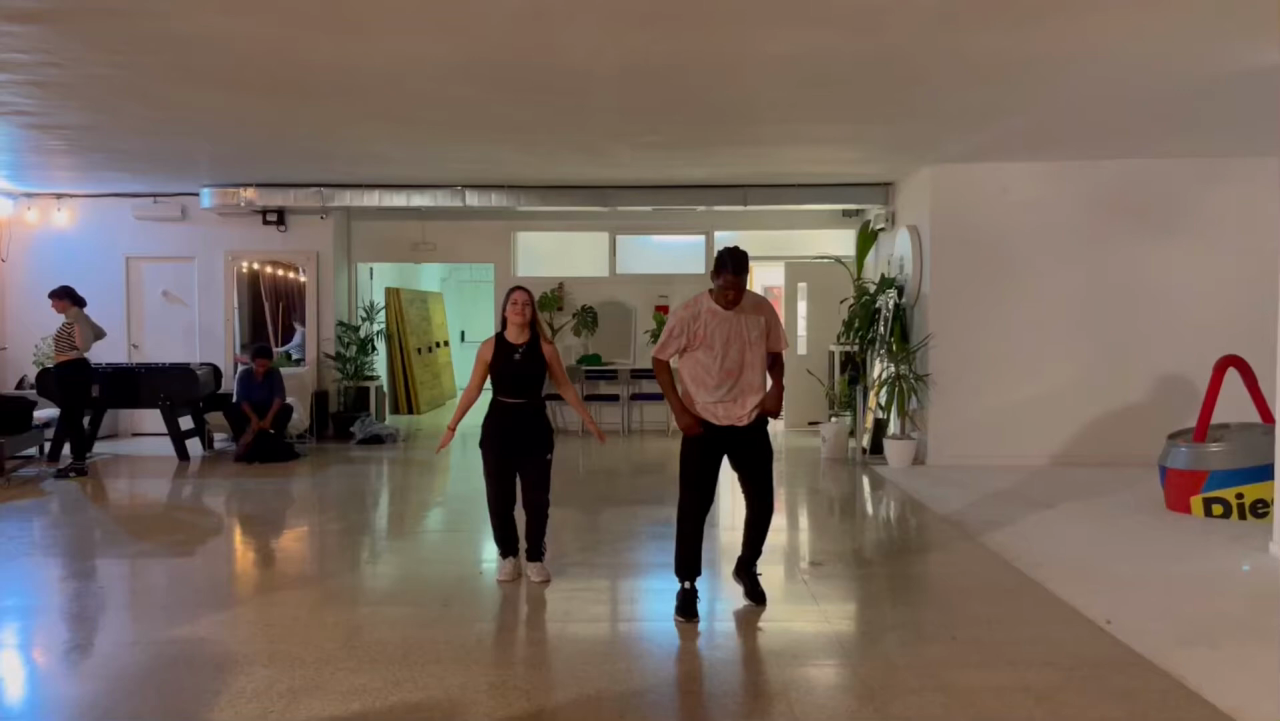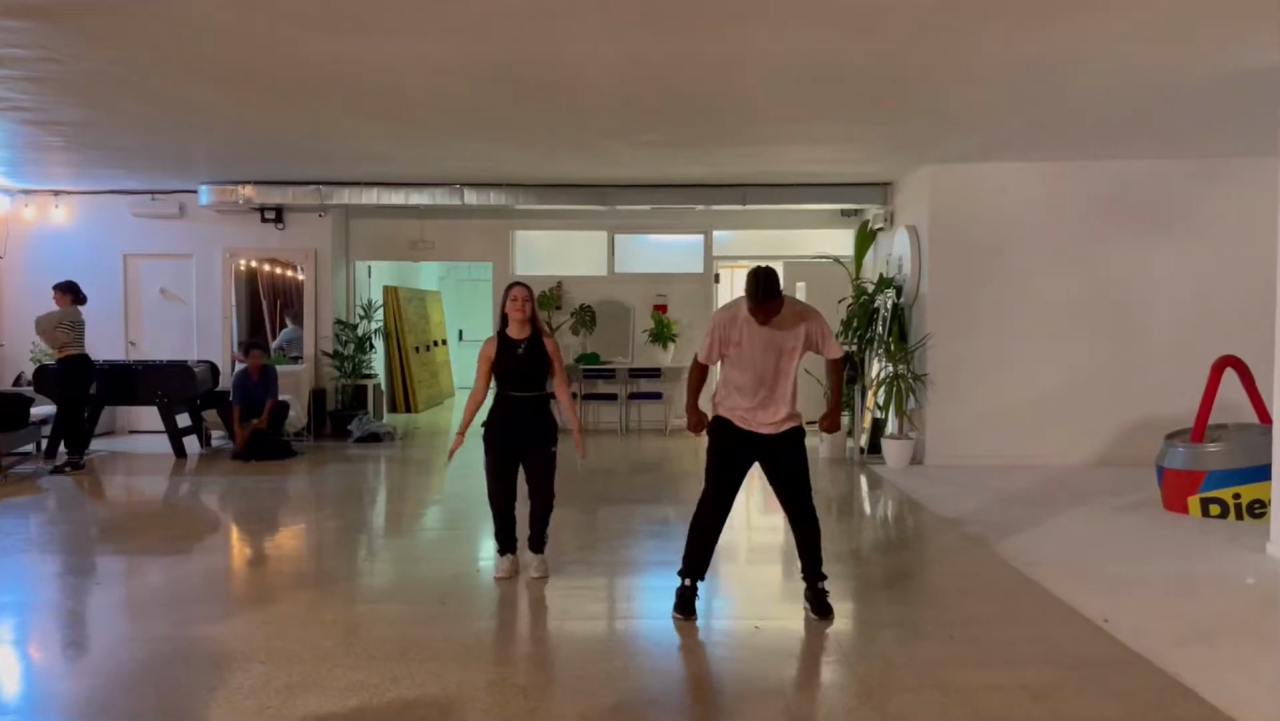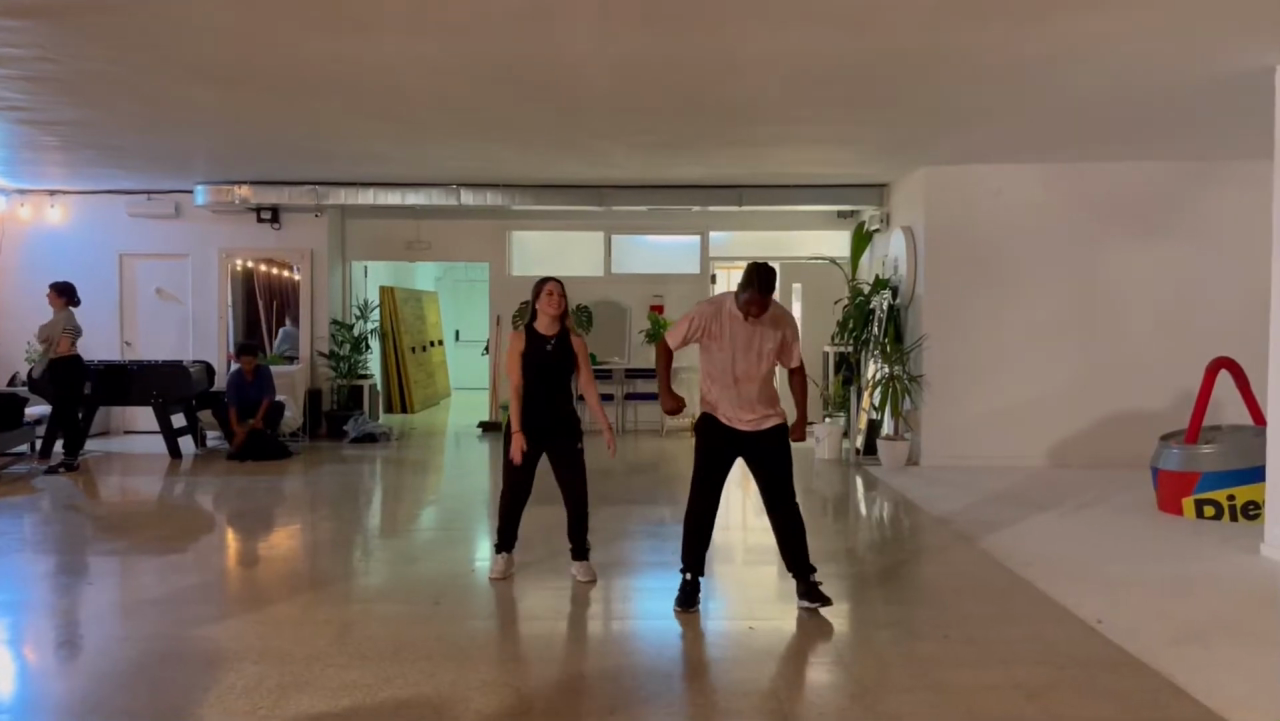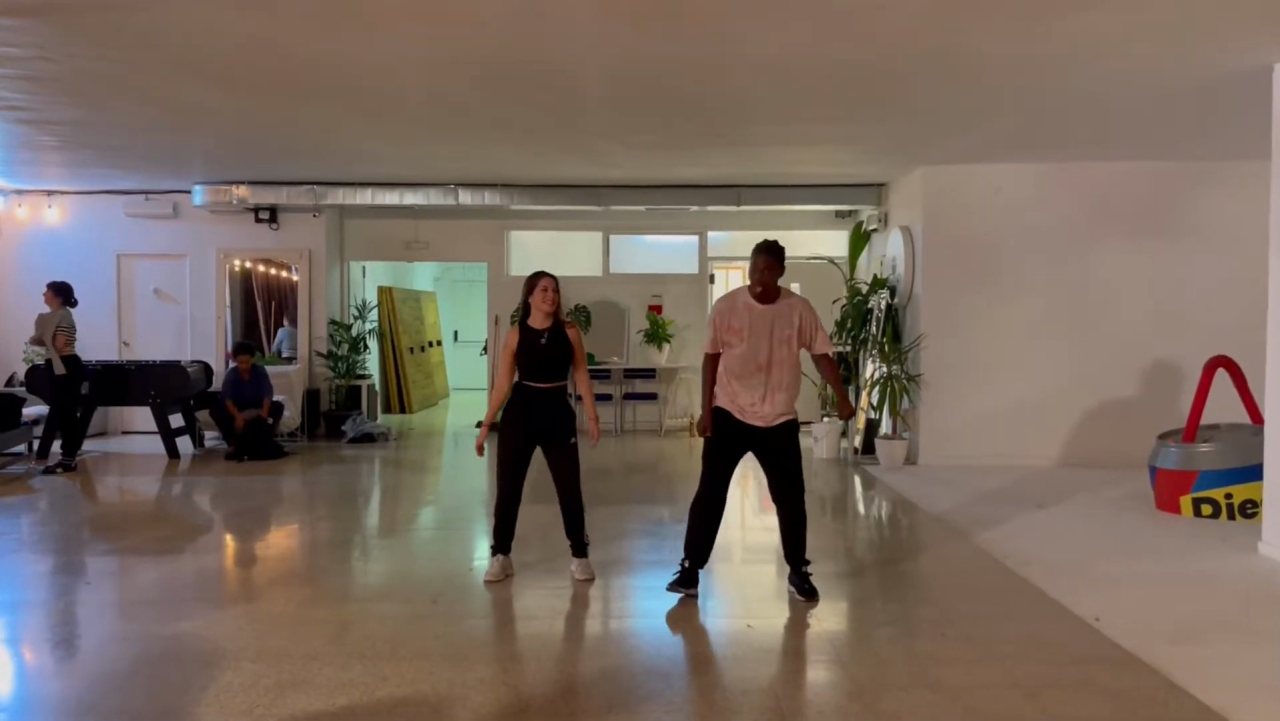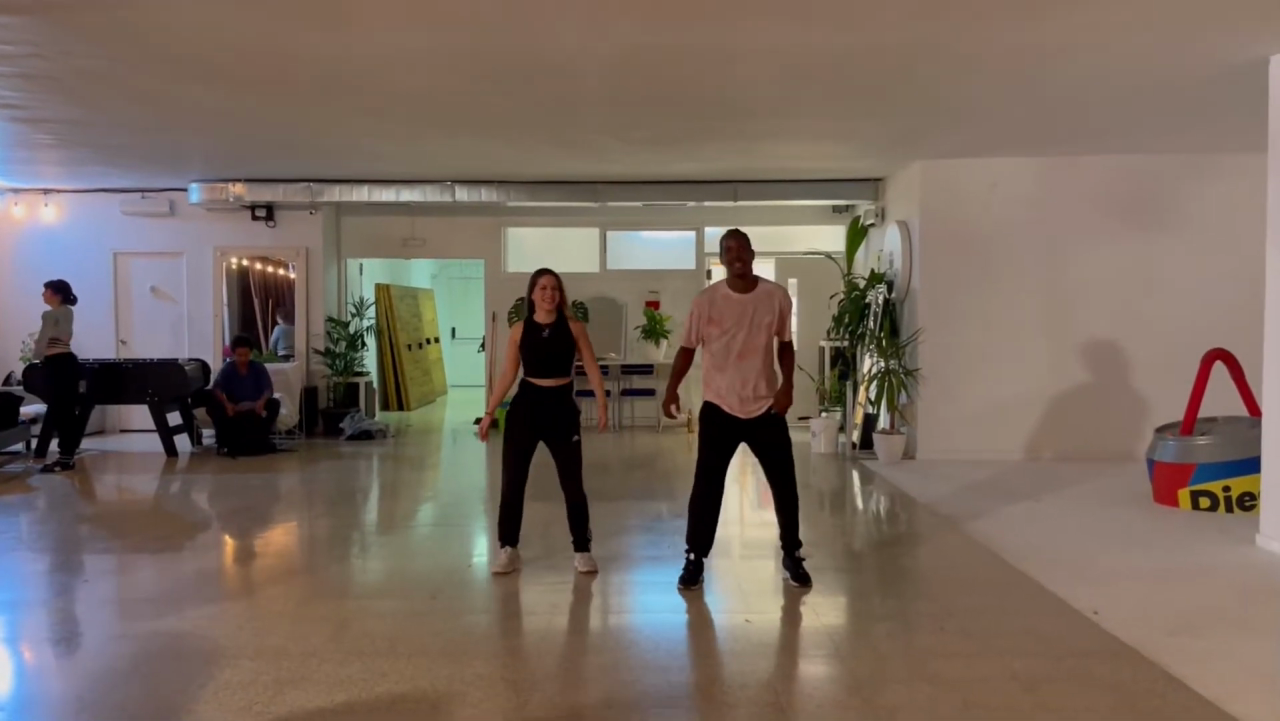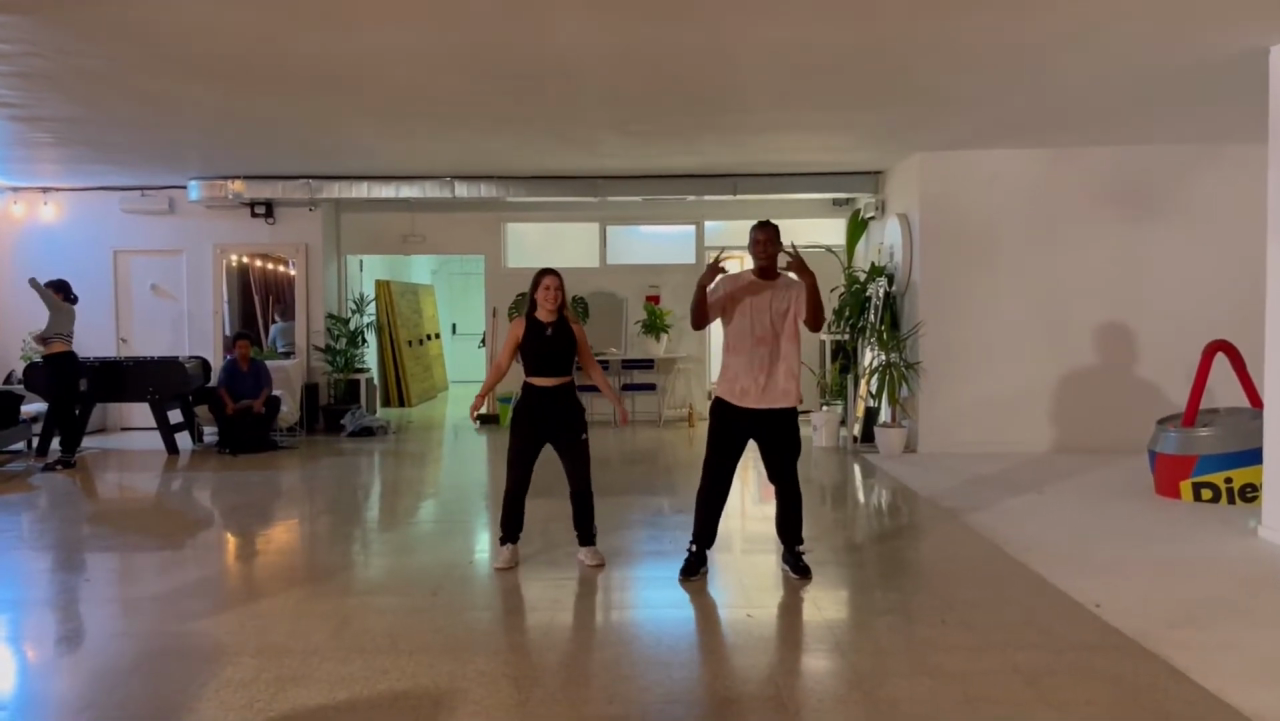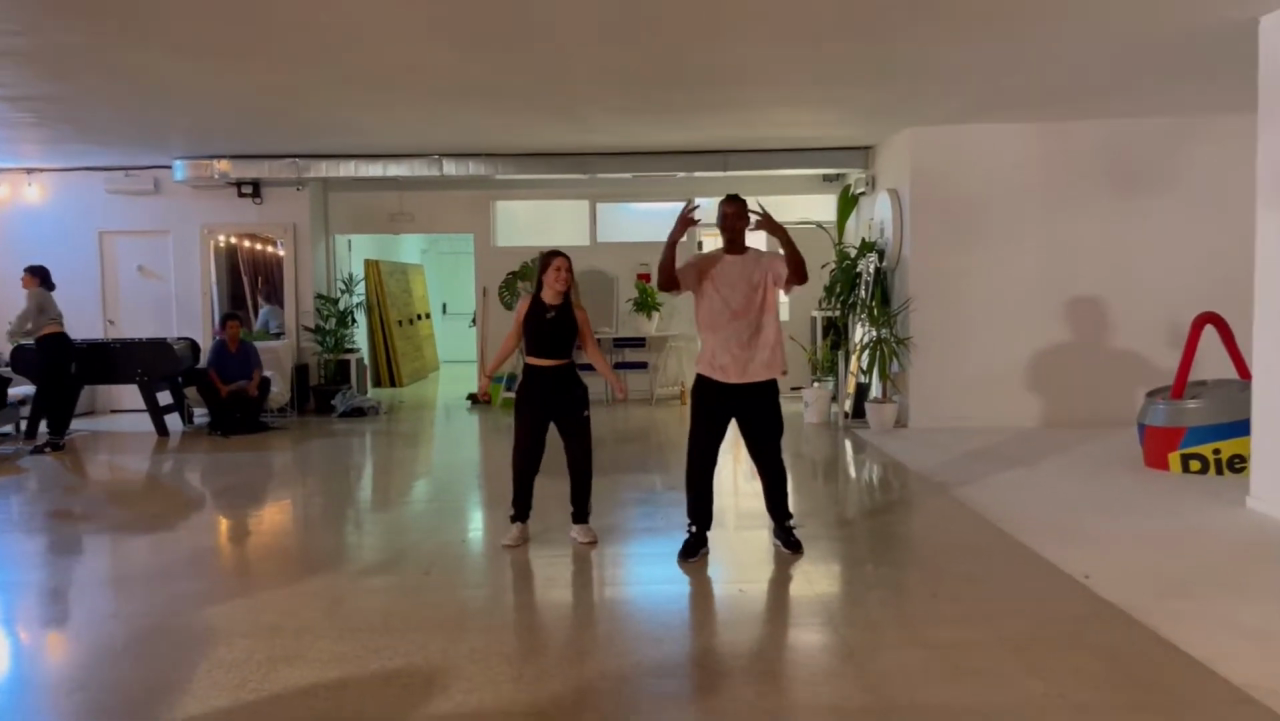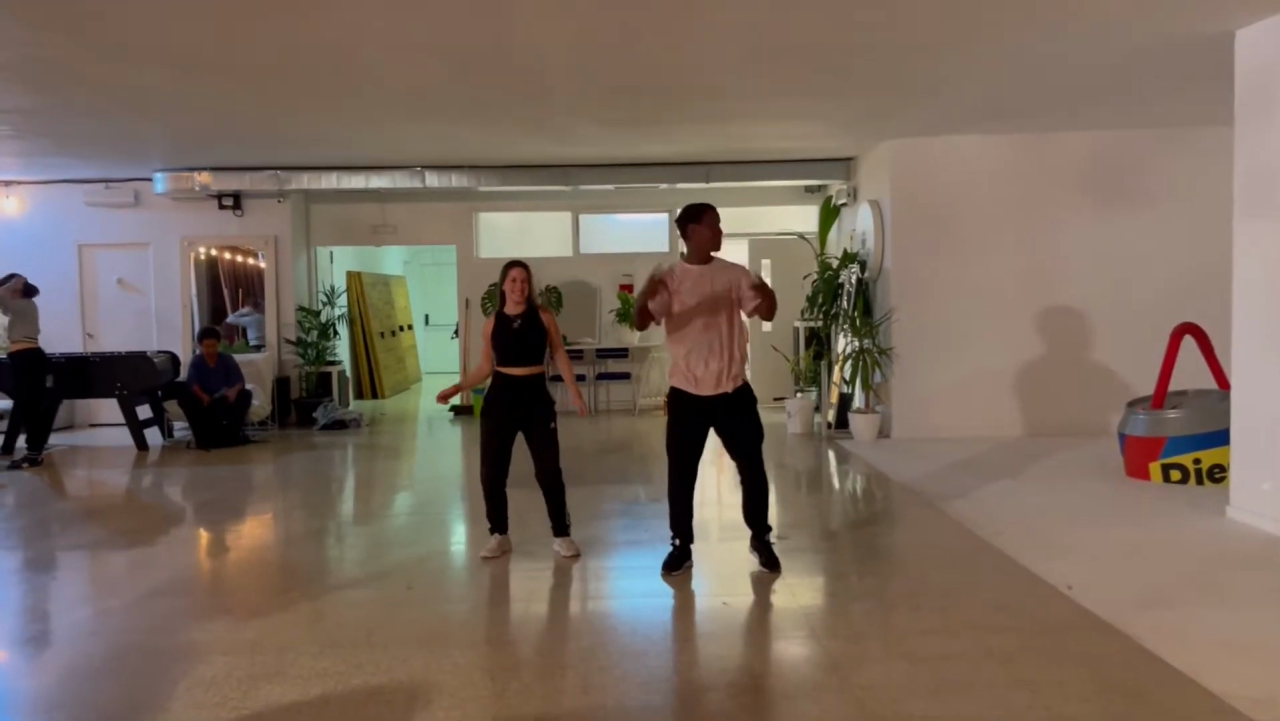
dt=0.5s
person 1, frame 1
left shoulder: (762, 310)
right shoulder: (690, 313)
left elbow: (775, 354)
right elbow: (659, 360)
left wrist: (777, 389)
right wrist: (679, 409)
left hip: (751, 420)
right hip: (703, 422)
left knee: (762, 499)
right knee: (694, 504)
left ankle: (747, 568)
right ankle: (686, 586)
person 1, frame 2
left shoulder: (805, 317)
right shoulder: (727, 317)
left elbow: (835, 358)
right elbow: (701, 362)
left wrist: (834, 407)
right wrist: (692, 407)
left hip: (783, 428)
right hip: (731, 424)
left knee: (801, 508)
right knee: (713, 505)
left ankle: (815, 586)
right ankle: (688, 583)
person 1, frame 3
left shoulder: (783, 321)
right shoulder: (709, 312)
left elbow: (795, 368)
right elbow: (665, 345)
left wrist: (801, 418)
right wrist: (666, 390)
left hip: (767, 425)
right hip: (717, 422)
left knee: (783, 503)
right knee: (702, 501)
left ankle: (804, 581)
right ankle: (690, 579)
person 1, frame 4
left shoulder: (799, 309)
right shoulder: (726, 306)
left elbow: (822, 355)
right elbow: (712, 356)
left wrist: (841, 396)
right wrist: (706, 409)
left hip: (779, 421)
right hip: (729, 415)
left knee: (792, 498)
right knee: (710, 493)
left ankle: (798, 571)
right ankle: (690, 568)
person 1, frame 5
left shoulder: (777, 296)
right shoulder: (706, 300)
left elbow: (785, 344)
right elbow: (688, 348)
left wrist: (787, 387)
right wrist: (671, 390)
left hip: (765, 408)
right hip: (719, 408)
left knee: (784, 484)
right knee: (707, 486)
left ankle: (791, 556)
right ankle: (695, 560)
person 1, frame 6
left shoulder: (797, 288)
right shoulder: (730, 284)
left elbow: (816, 325)
right elbow: (697, 322)
left wrist: (808, 279)
right wrist: (702, 284)
left hip: (780, 403)
right hip: (731, 401)
left knee: (786, 482)
right knee: (714, 479)
left ankle: (792, 550)
right ankle: (698, 551)
person 1, frame 7
left shoulder: (767, 263)
right shoulder: (701, 265)
left elbow: (798, 278)
right elbow: (665, 284)
left wrist: (779, 233)
right wrist: (675, 235)
left hip: (759, 380)
right hip: (712, 379)
left knee: (769, 458)
right knee: (699, 460)
left ankle: (782, 525)
right ankle: (697, 531)
person 1, frame 8
left shoulder: (734, 274)
right shoulder: (666, 278)
left elbow: (766, 313)
right elbow: (642, 323)
left wrist: (766, 298)
right wrist: (644, 297)
left hip: (733, 389)
right hip: (686, 391)
left knee: (752, 466)
right knee: (680, 473)
left ankle: (760, 538)
right ankle: (681, 545)
person 2, frame 1
left shoulder: (544, 347)
right shoulder: (490, 347)
left elbow: (564, 387)
right elbow: (473, 389)
left wrist: (588, 421)
right wrist: (451, 426)
left hip: (535, 428)
right hip: (499, 428)
left knee: (537, 500)
right knee: (499, 499)
left ankle: (535, 558)
right ankle: (508, 556)
person 2, frame 2
left shoulder: (546, 342)
right shoulder: (493, 345)
left elbow: (561, 388)
right elbow: (479, 391)
left wrist: (575, 427)
right wrist: (461, 432)
left hip: (539, 423)
right hip: (502, 424)
left knee: (543, 495)
right knee: (501, 495)
left ankle: (537, 551)
right ankle: (506, 553)
person 2, frame 3
left shoulder: (574, 340)
right shoulder: (520, 338)
left elbow: (587, 385)
right elbow: (515, 387)
left wrist: (605, 425)
right wrist: (515, 432)
left hip: (563, 420)
right hip: (527, 419)
left knee: (576, 492)
right knee: (514, 491)
left ankle: (580, 558)
right ankle: (503, 553)
person 2, frame 4
left shoulder: (569, 332)
right shoulder: (515, 335)
left elbow: (581, 376)
right elbow: (503, 383)
left wrist: (592, 417)
right wrist: (486, 424)
left hip: (558, 412)
right hip: (521, 412)
left knee: (569, 488)
right knee: (508, 487)
left ankle: (579, 556)
right ankle: (501, 556)
person 2, frame 5
left shoulder: (573, 327)
right shoulder: (520, 330)
left elbow: (591, 368)
right elbow: (508, 374)
left wrist: (602, 404)
right wrist: (489, 413)
left hip: (562, 408)
right hip: (526, 407)
left knee: (572, 482)
right knee: (513, 481)
left ankle: (582, 550)
right ankle: (508, 547)
person 2, frame 6
left shoulder: (573, 327)
right shoulder: (520, 326)
left elbow: (591, 366)
right elbow: (501, 364)
left wrist: (615, 398)
right wrist: (482, 394)
left hip: (567, 407)
right hip: (531, 406)
left knee: (581, 481)
right knee: (516, 480)
left ankle: (587, 544)
right ankle: (508, 545)
person 2, frame 7
left shoulder: (575, 310)
right shoulder: (527, 304)
left elbow: (592, 349)
right elbow: (513, 340)
left wrist: (614, 379)
right wrist: (488, 374)
left hip: (568, 386)
right hip: (533, 385)
left knee: (581, 457)
right knee: (525, 459)
left ankle: (580, 522)
right ankle: (519, 522)
person 2, frame 8
left shoulder: (543, 317)
right shoulder: (493, 322)
left elbow: (560, 356)
right elbow: (486, 366)
left wrist: (574, 390)
right wrist: (457, 388)
left hip: (535, 396)
right hip: (500, 398)
left knee: (549, 471)
right knee: (491, 472)
left ankle: (562, 535)
right ankle: (499, 535)
person 3, frame 1
left shoulder: (73, 321)
right shoulder: (72, 320)
left elbow: (82, 345)
left wrist: (78, 323)
left hip: (72, 372)
right hip: (70, 372)
left knee: (71, 418)
right knee: (71, 417)
left ankle: (79, 465)
right ankle: (78, 461)
person 3, frame 2
left shoulder: (67, 315)
right shoulder: (73, 314)
left elbow: (56, 342)
left wrist: (44, 332)
right wrist: (49, 333)
left hip: (73, 366)
right hip: (77, 365)
left knee: (67, 412)
right knee: (74, 413)
left ankle: (74, 458)
right ankle: (76, 457)
person 3, frame 3
left shoulder: (66, 317)
right shoulder: (60, 316)
left elbow: (63, 349)
left wrist: (46, 344)
right wrist: (45, 341)
left hip: (68, 368)
right hip: (61, 368)
left knee: (66, 413)
right knee: (62, 413)
left ankle: (70, 460)
right ankle: (70, 457)
person 3, frame 4
left shoulder: (62, 316)
right shoulder: (54, 315)
left elbow: (59, 345)
left wrist: (43, 340)
right wrist: (39, 340)
left hip: (67, 368)
right hip: (59, 368)
left knee: (65, 413)
right knee: (61, 413)
left ankle: (68, 460)
right ankle: (68, 458)
person 3, frame 5
left shoulder: (64, 311)
right shoulder: (56, 314)
left elbow: (62, 335)
right wrist: (41, 341)
left hip: (62, 364)
right hip: (56, 365)
left knee: (63, 411)
right knee: (60, 411)
left ankle: (66, 459)
right ankle: (66, 456)
person 3, frame 6
left shoulder: (65, 309)
right shoulder: (57, 313)
left elbow: (46, 297)
right elbow: (49, 338)
left wrist: (34, 284)
right wrist: (39, 338)
left hip: (62, 362)
right hip: (57, 363)
left knee: (62, 410)
right knee: (62, 410)
left ankle: (67, 457)
right ankle: (68, 455)
person 3, frame 7
left shoulder: (36, 293)
right shoulder: (41, 295)
left elbow: (27, 312)
right elbow: (36, 327)
left wrist: (14, 331)
right wrist: (19, 332)
left hip: (53, 344)
right hip: (55, 344)
left knee: (50, 393)
right knee: (54, 393)
left ankle: (55, 439)
right ankle: (56, 437)
person 3, frame 8
left shoulder: (23, 305)
right shoulder: (25, 305)
left hip: (26, 359)
right hip: (28, 359)
left knee: (28, 407)
right knee: (29, 407)
left ankle: (34, 454)
right ankle: (35, 452)
